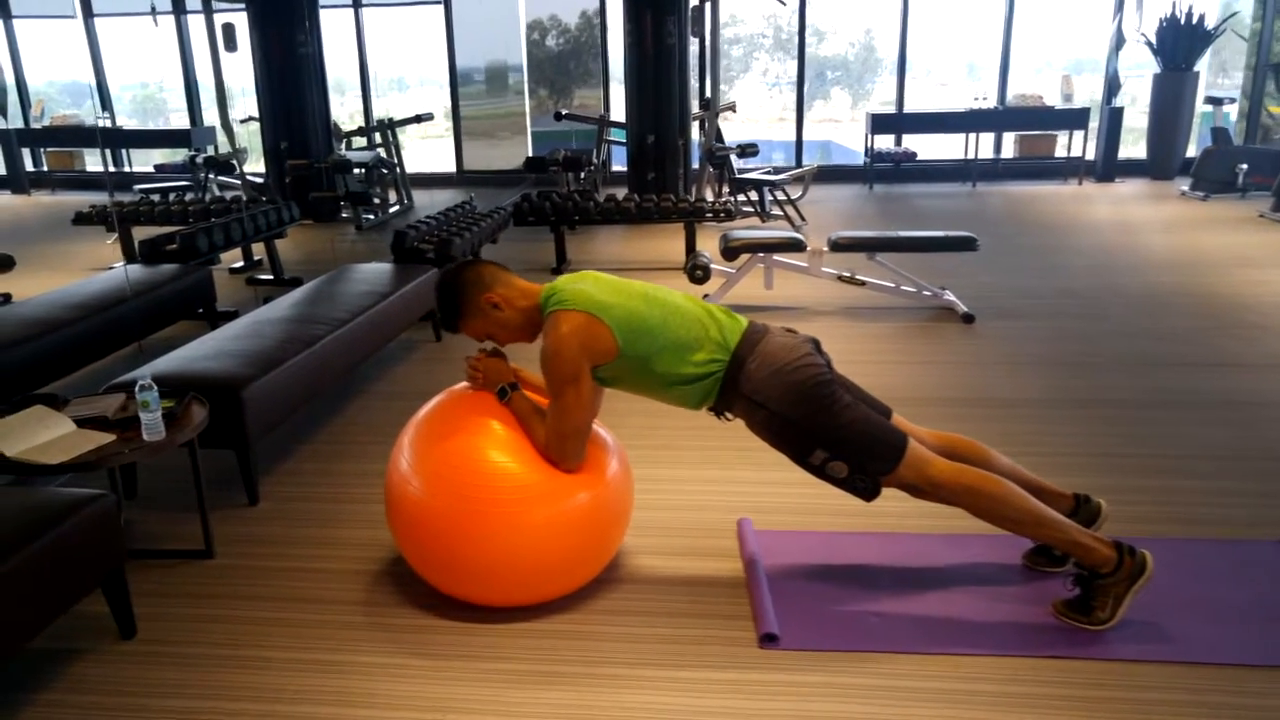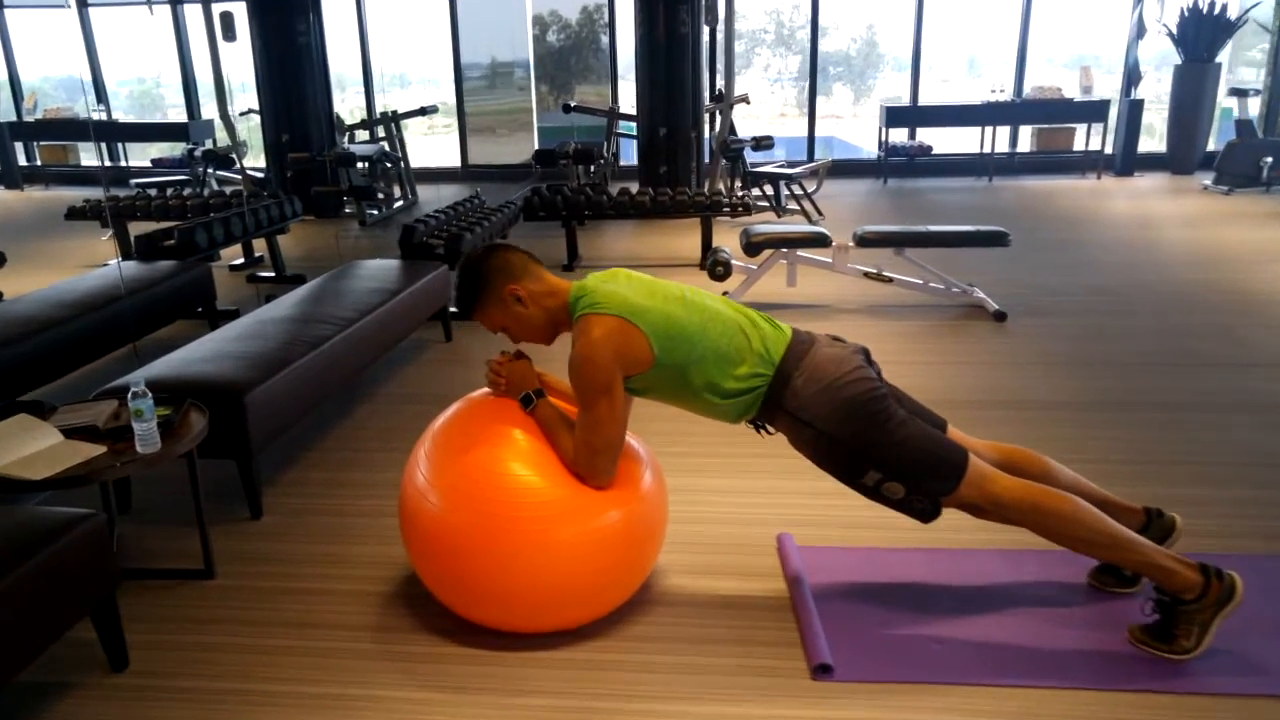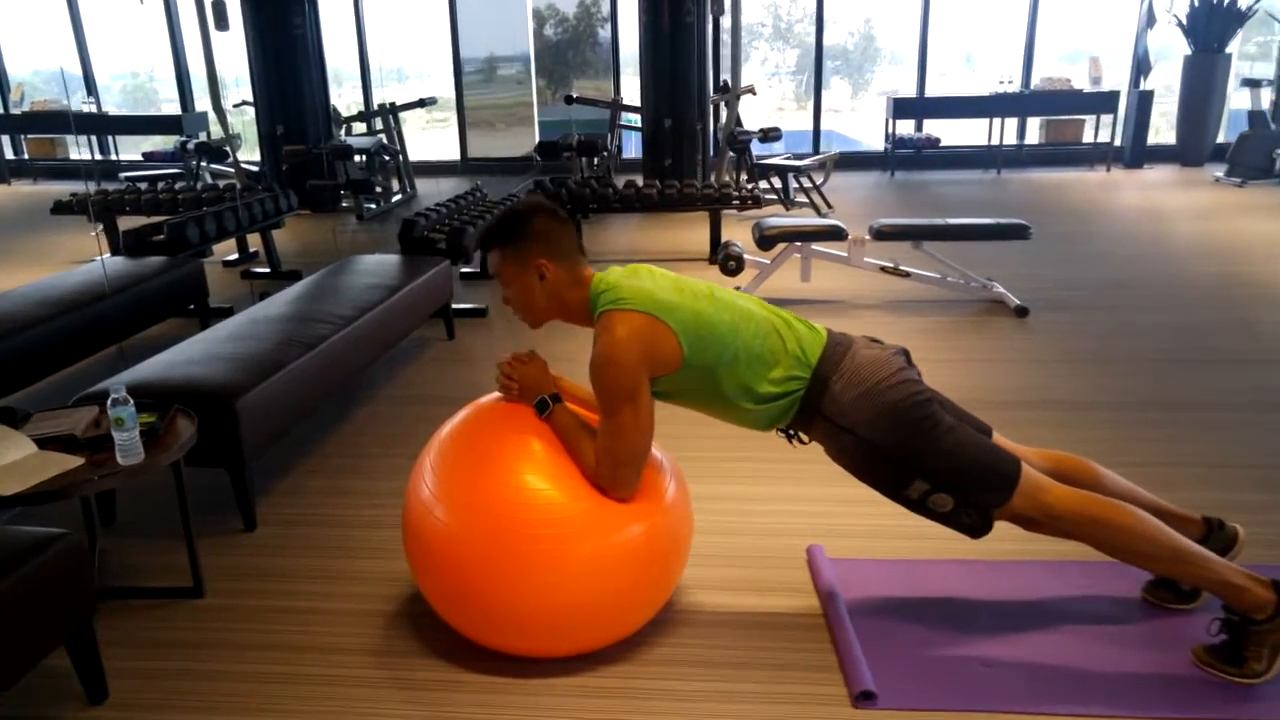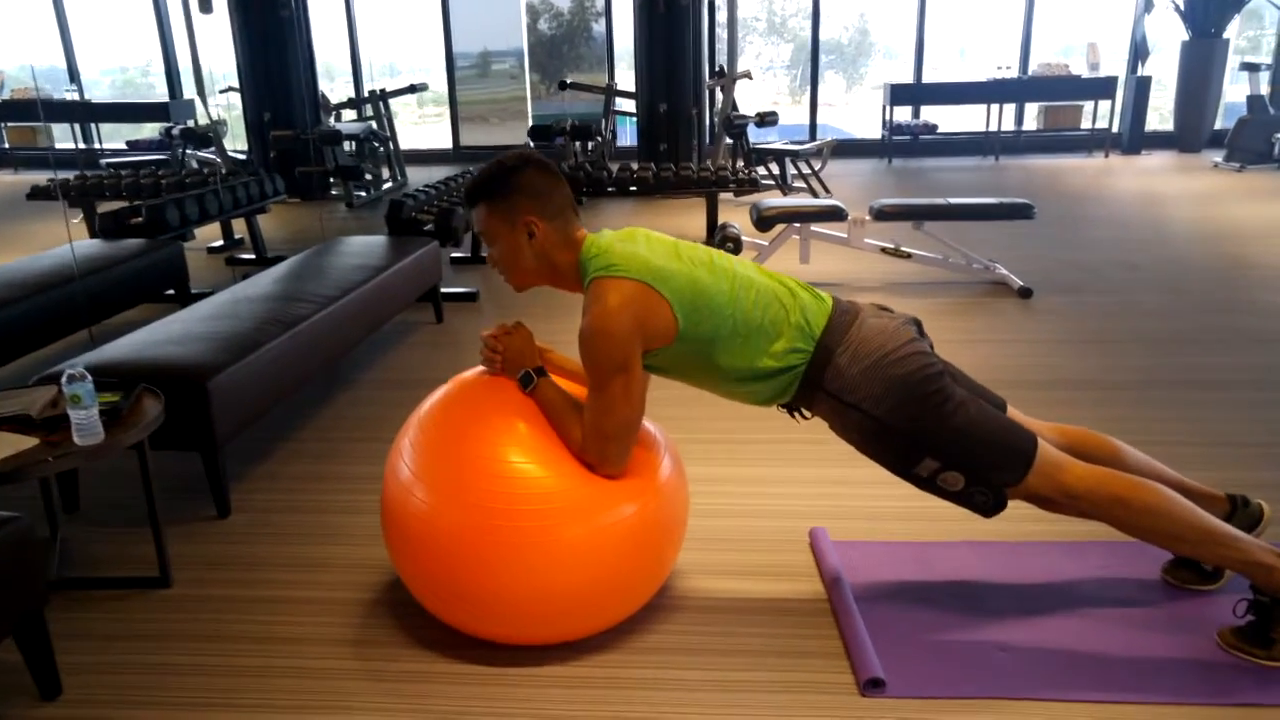
dt=0.4s
person 1, frame 1
left shoulder: (563, 333)
right shoulder: (572, 286)
left elbow: (567, 453)
right elbow: (585, 398)
left wrist: (506, 389)
right wrist: (514, 381)
left hip: (768, 386)
right hip: (772, 353)
left knee: (927, 475)
right knee: (919, 444)
left ankle: (1110, 560)
right ankle: (1069, 507)
person 1, frame 2
left shoulder: (593, 338)
right shoulder: (602, 286)
left elbow: (597, 468)
right elbow: (616, 405)
left wrist: (531, 397)
right wrist: (542, 383)
left hip: (814, 401)
right hip: (815, 363)
left knee: (989, 493)
right knee: (978, 456)
left ankle: (1192, 583)
right ankle: (1140, 521)
person 1, frame 3
left shoulder: (618, 339)
right shoulder: (625, 281)
left elbow: (619, 478)
right elbow: (633, 411)
left wrist: (545, 402)
right wrist: (555, 386)
left hip: (853, 407)
right hip: (853, 368)
left knee: (1042, 503)
right knee: (1025, 466)
right ankle: (1196, 531)
person 1, frame 4
left shoulder: (610, 307)
right shoulder: (617, 247)
left elbow: (607, 454)
right elbow: (623, 389)
left wrist: (530, 374)
right wrist: (542, 358)
left hip: (858, 379)
right hip: (858, 339)
left knee: (1059, 483)
right knee: (1040, 442)
